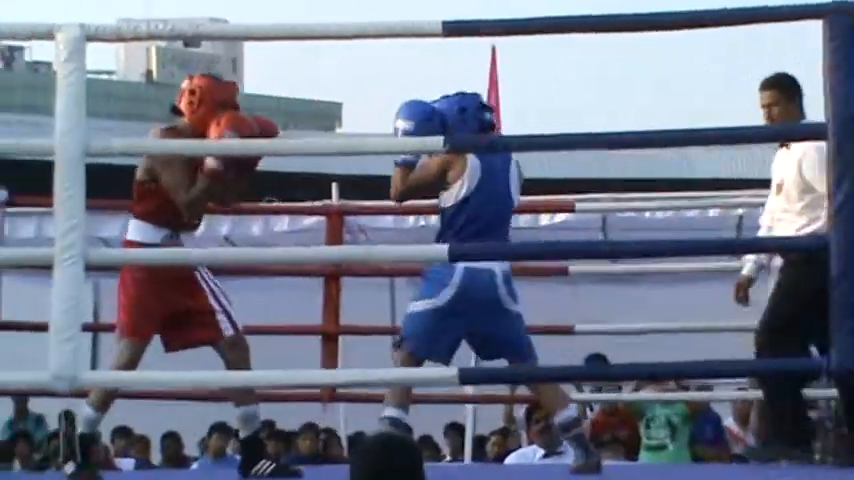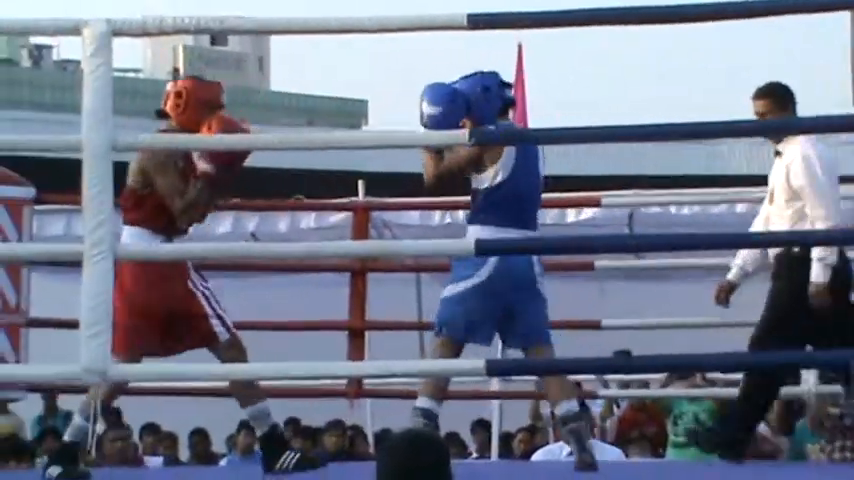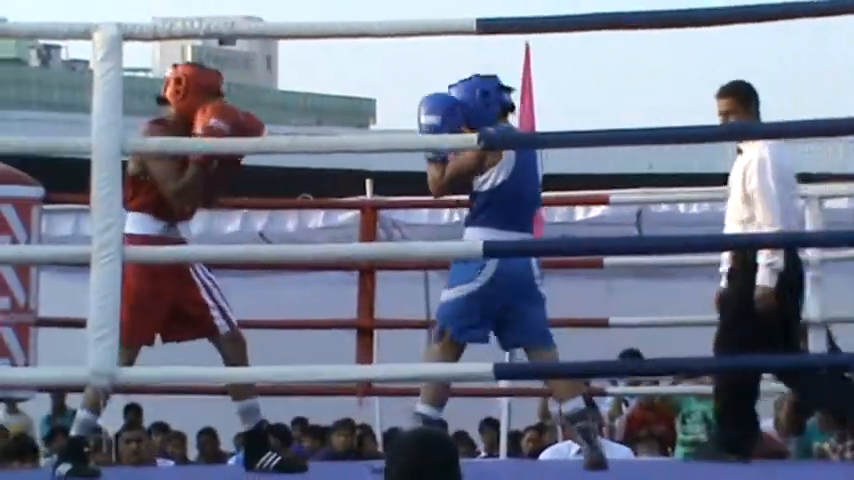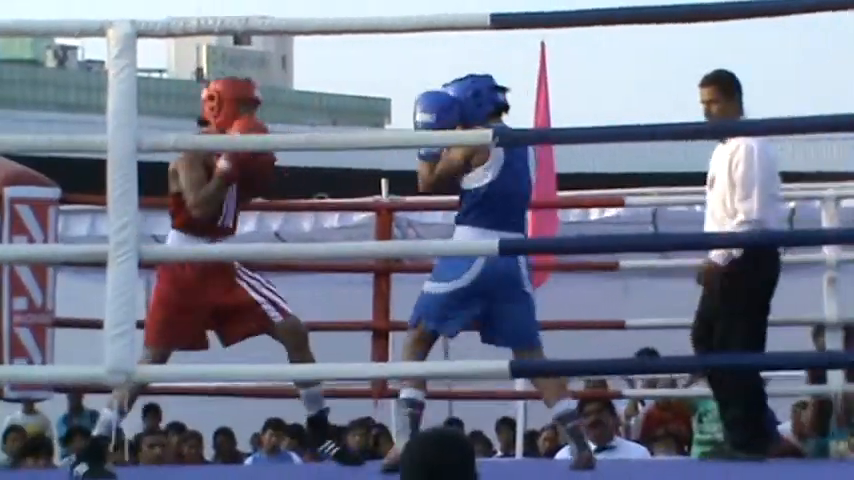
dt=0.2s
person 1, frame 1
left shoulder: (198, 145)
right shoulder: (166, 143)
left elbow: (226, 198)
right elbow: (191, 207)
left wrist: (251, 154)
right wrist: (218, 159)
right hip: (145, 255)
left knee: (234, 346)
right knee: (129, 354)
person 1, frame 2
left shoulder: (184, 149)
right shoulder: (157, 150)
left elbow: (199, 211)
right elbow: (185, 214)
left wrist: (228, 163)
right wrist: (209, 164)
left hip: (172, 262)
right hip: (140, 263)
left knee: (232, 348)
right knee: (124, 367)
person 1, frame 3
left shoulder: (187, 137)
right shoulder: (155, 134)
left elbow: (205, 197)
right elbow: (180, 197)
left wrist: (231, 155)
right wrist: (206, 147)
left hip: (174, 249)
right hip: (142, 250)
left knee: (232, 341)
right knee: (123, 355)
left ankle: (259, 448)
person 1, frame 4
left shoulder: (234, 149)
right shoulder: (194, 152)
left elbow: (249, 191)
right elbow: (200, 210)
right wrist: (228, 164)
left hip: (221, 262)
right hip: (184, 264)
left knee: (293, 330)
right knee: (152, 359)
left ankle: (321, 433)
person 2, frame 1
left shoulder: (453, 155)
right shoulder: (511, 163)
left elbow: (399, 192)
left hip: (452, 274)
right hip: (494, 276)
left knee: (404, 361)
right knee: (529, 366)
right ankle: (584, 450)
person 2, frame 2
right shoulder: (529, 143)
left elbow: (433, 176)
left wrist: (434, 129)
left hip: (485, 256)
right hip: (524, 258)
left knee: (444, 349)
right knee: (540, 353)
right ankle: (581, 446)
person 2, frame 3
right shoulder: (527, 146)
left elbow: (438, 186)
left wrist: (435, 137)
left hip: (484, 257)
right hip: (523, 261)
left knee: (443, 352)
right knee: (543, 355)
right ankle: (591, 443)
person 2, frame 4
left shoulder: (477, 141)
right shoulder: (520, 144)
left elbow: (427, 182)
left wrist: (429, 136)
left hip: (472, 256)
right hip: (513, 261)
left knee: (416, 342)
right knee: (531, 355)
left ankle: (409, 440)
right ankle: (580, 444)
person 3, frame 1
left shoulder: (816, 148)
right shoulder: (783, 155)
right elbow: (772, 219)
right wrist: (749, 269)
left hip: (815, 260)
right hip: (804, 261)
left knee: (773, 343)
left ankle: (789, 438)
person 3, frame 2
left shoulder: (805, 154)
right shoulder: (782, 161)
right elbow: (765, 225)
left wrist: (820, 277)
right wrist: (735, 275)
left hip: (804, 269)
right hip: (799, 269)
left knee: (768, 350)
left ankle: (731, 440)
person 3, frame 3
left shoulder: (761, 156)
right shoulder: (749, 157)
left elbow: (772, 223)
left wrist: (765, 279)
right wrist: (727, 280)
left hip: (763, 271)
right hip: (750, 269)
left knee: (733, 353)
right knee: (786, 358)
left ankle: (732, 444)
person 3, frame 4
left shoulder: (748, 147)
right shoulder: (724, 148)
left elbow: (751, 214)
left wrist: (718, 258)
left hip: (745, 260)
right hip: (730, 261)
left knee: (732, 349)
right knee: (707, 340)
left ankle: (749, 439)
right ankle: (751, 432)
